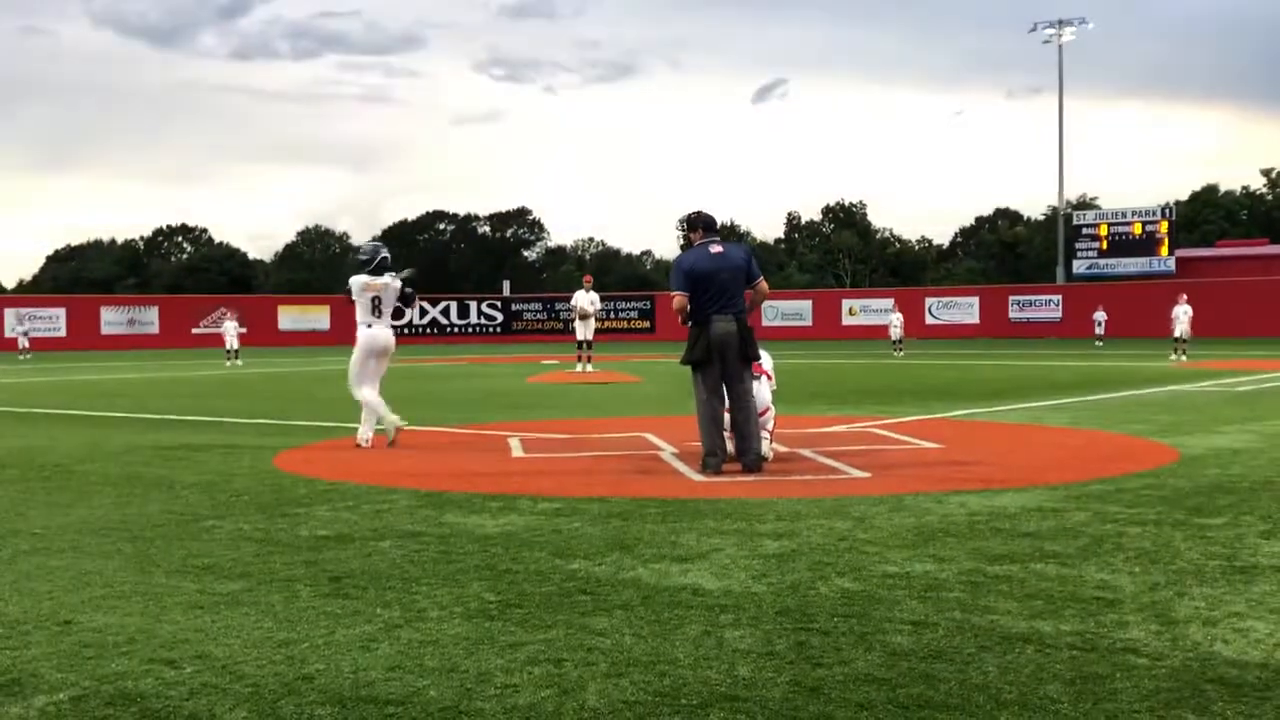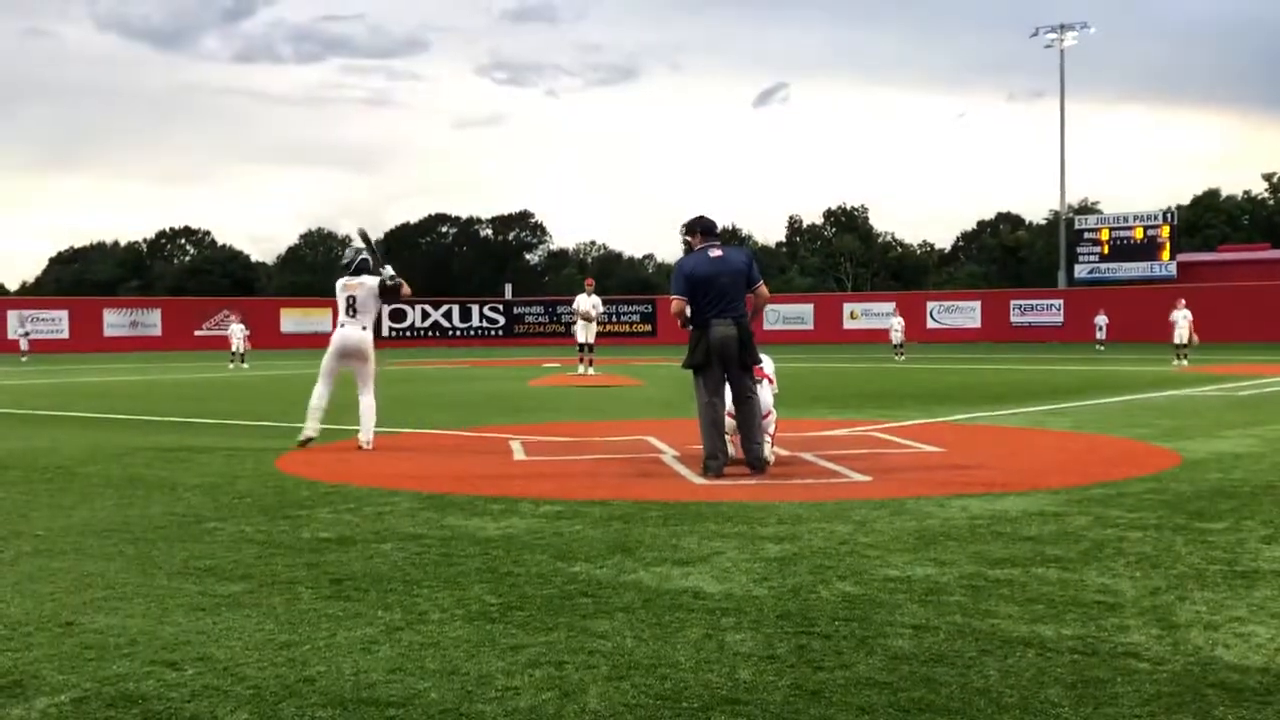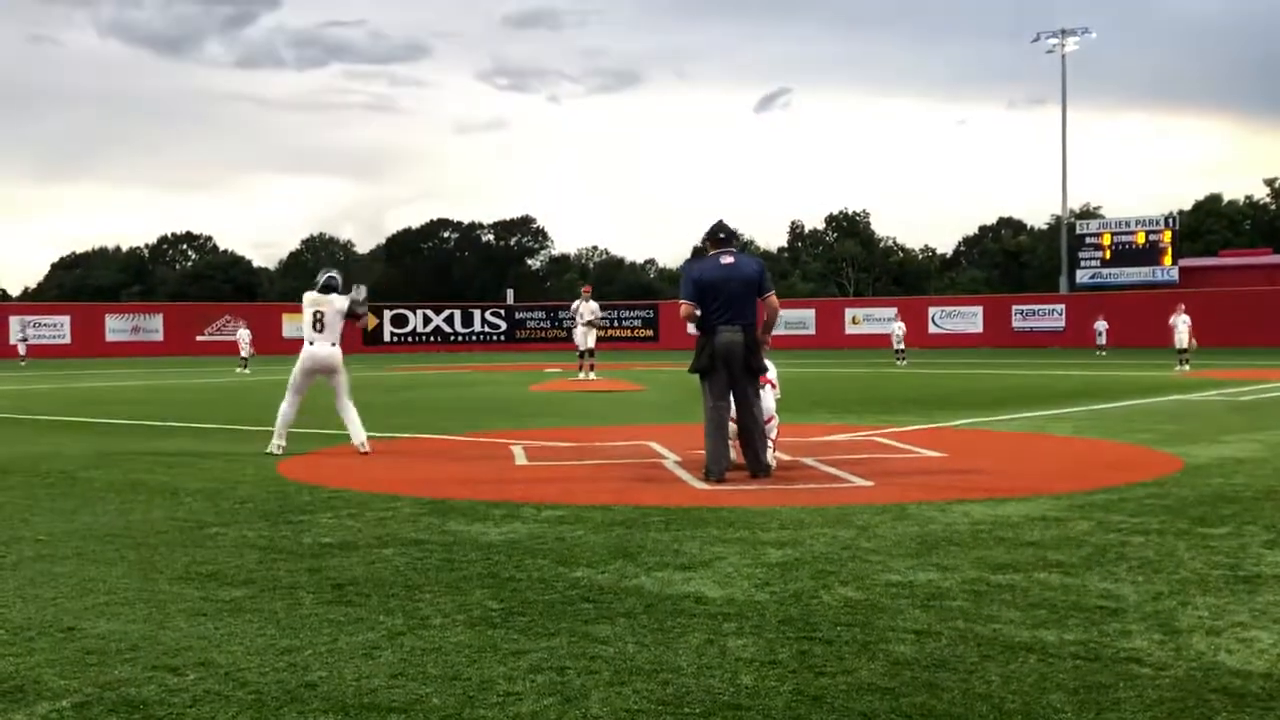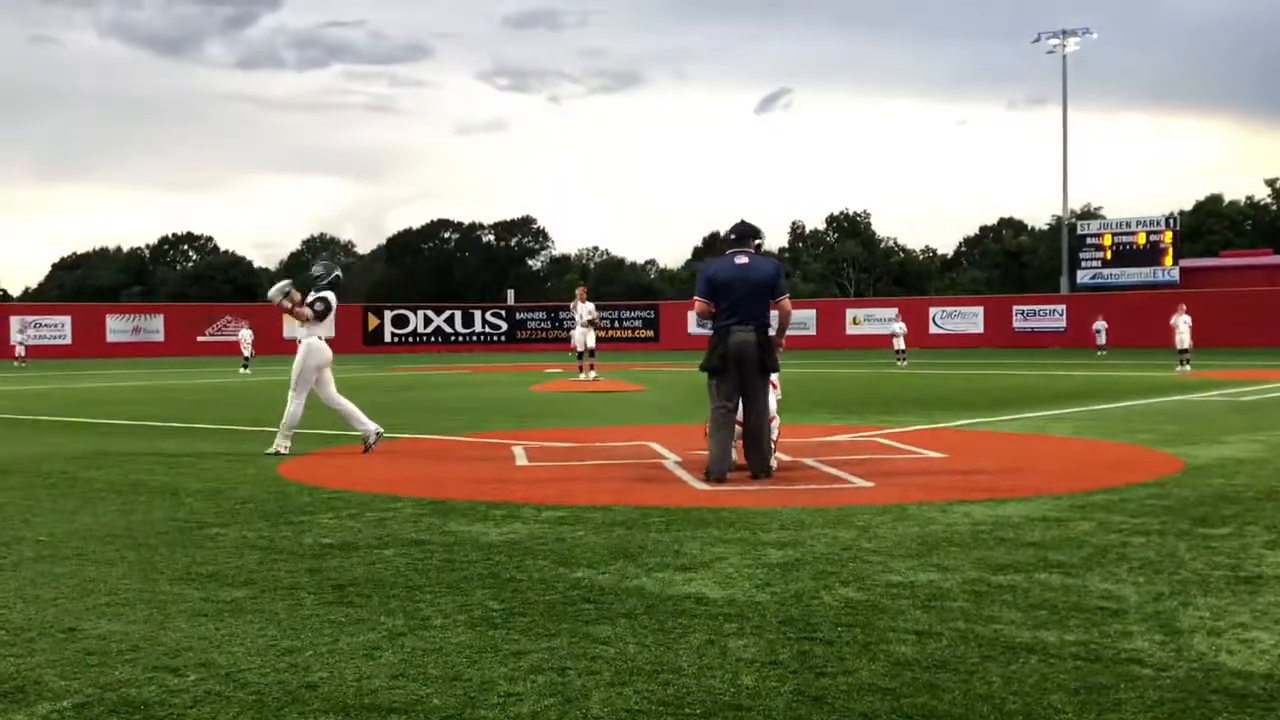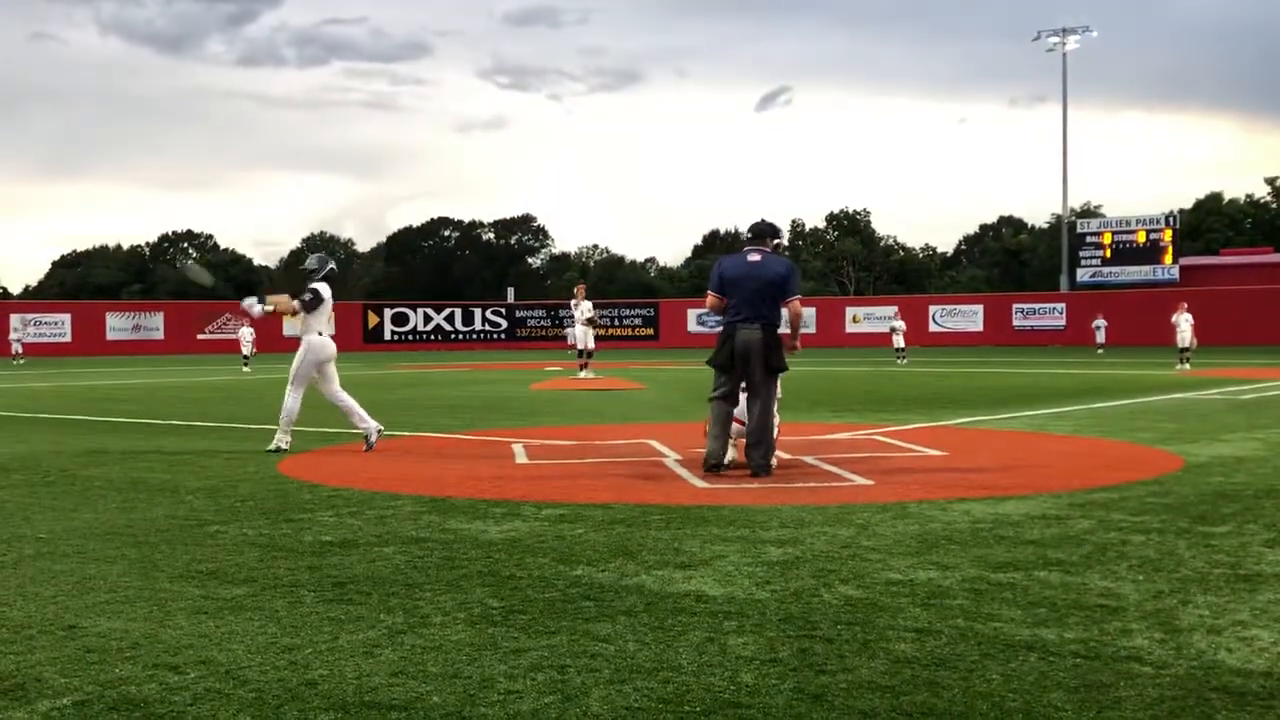
dt=0.3s
person 1, frame 1
left shoulder: (686, 260)
right shoulder: (742, 252)
left elbow: (679, 304)
right elbow: (762, 290)
left wrist: (685, 318)
left hip: (705, 333)
right hip: (737, 329)
left knee: (709, 398)
right knee: (742, 397)
left ankle: (713, 460)
right ankle: (751, 458)
person 1, frame 2
left shoulder: (686, 264)
right shoulder: (743, 256)
left elbow: (677, 308)
right elbow: (763, 295)
left wrist: (685, 321)
right wrist: (748, 321)
left hip: (706, 337)
right hip: (738, 334)
left knee: (711, 401)
right knee: (746, 397)
left ankle: (714, 463)
right ankle: (755, 458)
person 1, frame 3
left shoulder: (695, 269)
right shoulder: (755, 264)
left elbow: (686, 313)
right elbow: (773, 306)
right wrist: (765, 334)
left hip: (712, 342)
right hip: (745, 341)
left knee: (715, 407)
right knee: (750, 406)
left ankle: (716, 468)
right ankle: (758, 465)
person 1, frame 4
left shoulder: (711, 267)
right shoulder: (771, 266)
left elbow: (700, 309)
right elbow: (785, 309)
right wrist: (780, 336)
left hip: (724, 342)
right hip: (757, 341)
left knee: (722, 407)
right knee: (757, 406)
left ankle: (718, 468)
right ankle: (760, 466)
person 1, frame 5
left shoulder: (724, 263)
right shoulder: (784, 266)
left elbow: (712, 304)
right elbow: (795, 310)
right wrist: (795, 338)
left hip: (732, 338)
right hip: (765, 339)
left knee: (722, 398)
right knee: (762, 403)
left ankle: (715, 455)
right ankle: (759, 463)
person 2, frame 1
left shoulder: (355, 281)
right shoulder: (395, 283)
right elbow: (413, 303)
left hip: (367, 335)
right hip: (387, 337)
left knee: (360, 387)
right knee: (371, 386)
left ankle: (391, 421)
right ankle: (365, 435)
person 2, frame 2
left shoulder: (340, 283)
right shoulder: (375, 281)
right elbow: (405, 291)
right wrist: (391, 276)
left hip: (341, 336)
right hip: (365, 338)
left knee: (323, 384)
right knee: (366, 391)
left ankle: (311, 429)
right ankle: (366, 437)
person 2, frame 3
left shoulder: (308, 297)
right shoulder: (343, 301)
right elbow: (363, 322)
right wrist: (360, 300)
left hip: (310, 353)
right hip: (334, 354)
left knee: (291, 399)
right knee: (344, 402)
left ankle: (277, 443)
right ankle: (361, 441)
person 2, frame 4
left shoulder: (325, 297)
right shoulder: (315, 294)
left elbow: (305, 316)
right elbow: (301, 310)
left wrist: (288, 306)
right wrist: (291, 296)
left hip: (312, 348)
right hip: (318, 350)
left knee: (296, 397)
right knee: (331, 397)
left ankle: (282, 443)
right ankle: (370, 430)
person 2, frame 5
left shoulder: (319, 288)
right shoulder: (318, 290)
left elbow: (295, 307)
right elbow: (290, 302)
left wrist: (263, 308)
right wrist: (261, 301)
left hip: (313, 344)
right hip: (326, 345)
left knee: (294, 391)
right knee: (335, 392)
left ankle: (282, 439)
right ankle: (371, 428)
